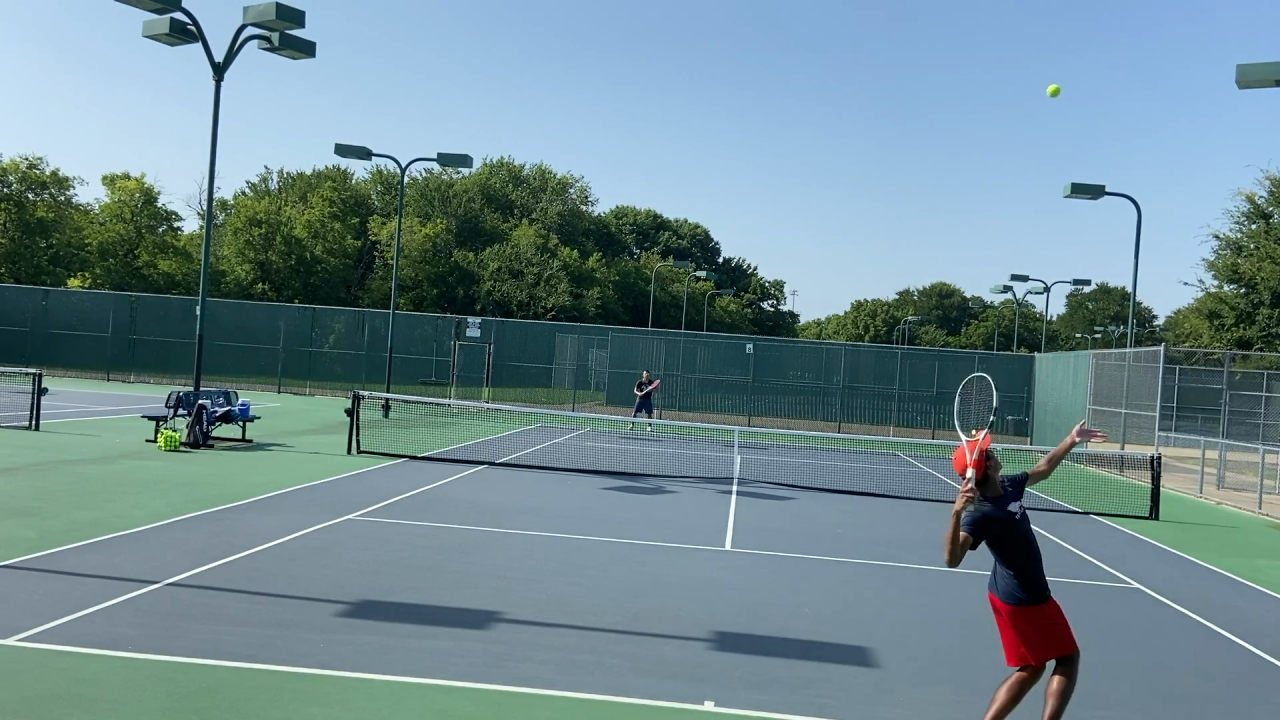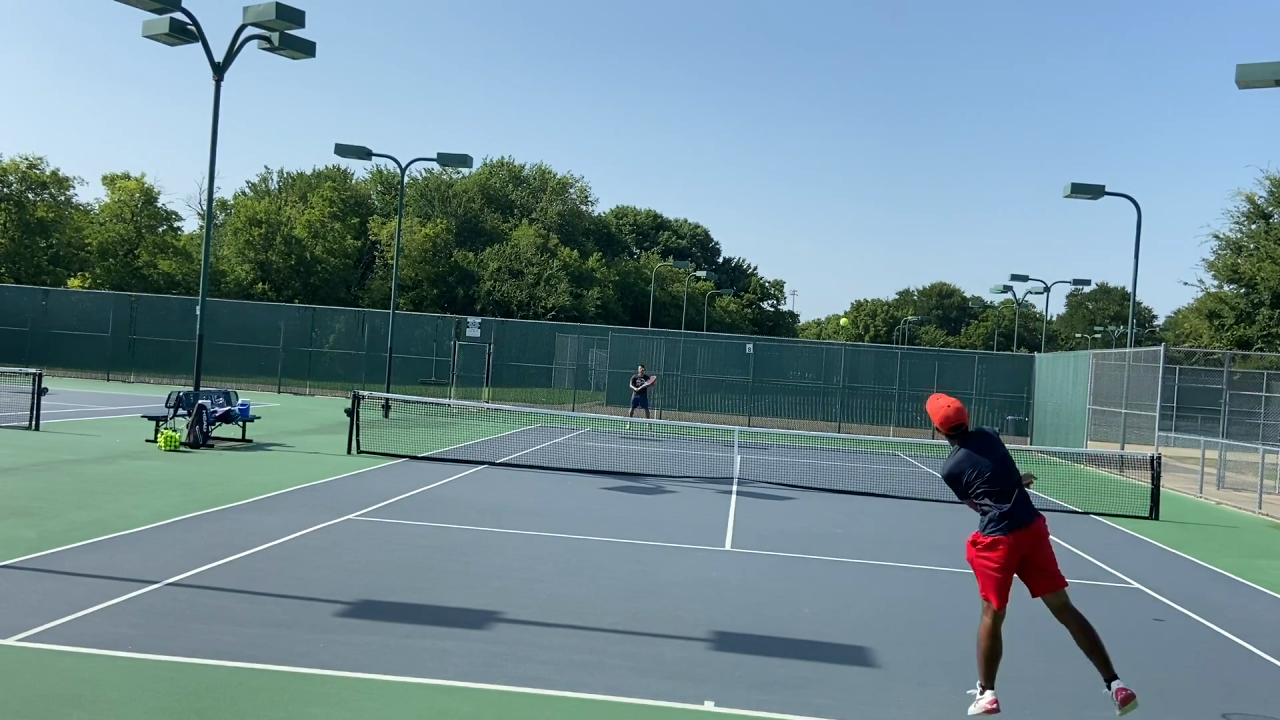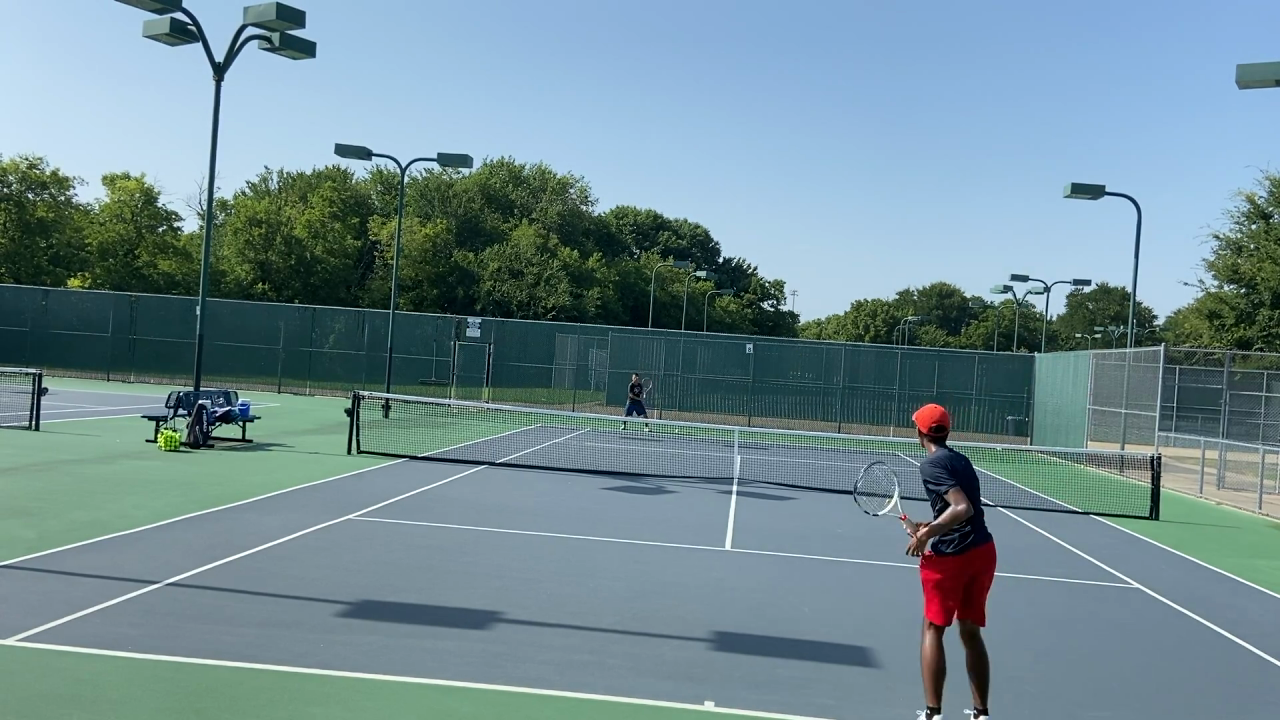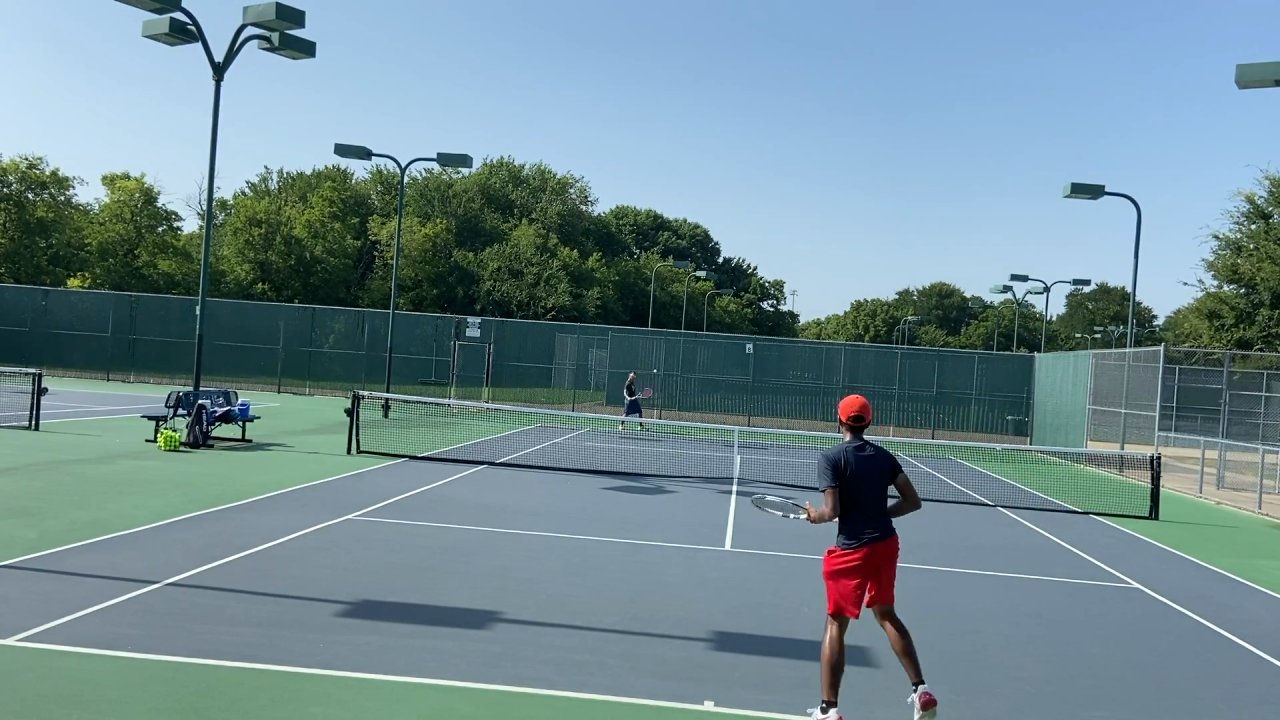
dt=0.5s
person 1, frame 1
left shoulder: (1006, 486)
right shoulder: (980, 514)
left elbow: (1041, 470)
right elbow: (953, 559)
left wrist: (1073, 439)
right wrist: (956, 512)
left hip: (1009, 593)
right hip: (1026, 597)
left knee: (1028, 668)
right knee: (1067, 659)
person 1, frame 2
left shoulder: (950, 469)
right shoulder: (988, 436)
left elbow: (980, 504)
left hip: (996, 540)
right hip: (1030, 529)
left knee: (992, 616)
right knee: (1064, 609)
left ankle: (987, 694)
right ankle: (1115, 684)
person 1, frame 3
left shoulder: (932, 464)
right shoulder: (962, 460)
left elbow: (963, 509)
left wrist: (926, 533)
right wrist: (927, 529)
left hip: (952, 556)
right hip: (983, 550)
left knee: (933, 631)
right knee: (971, 633)
person 1, frame 4
left shoulder: (831, 457)
right shoulder: (884, 456)
left elbow: (830, 512)
right elbow: (914, 501)
left wrist: (815, 517)
left hip: (852, 550)
right hip: (885, 544)
left knee: (835, 626)
right knee: (886, 616)
right ankle: (921, 689)
